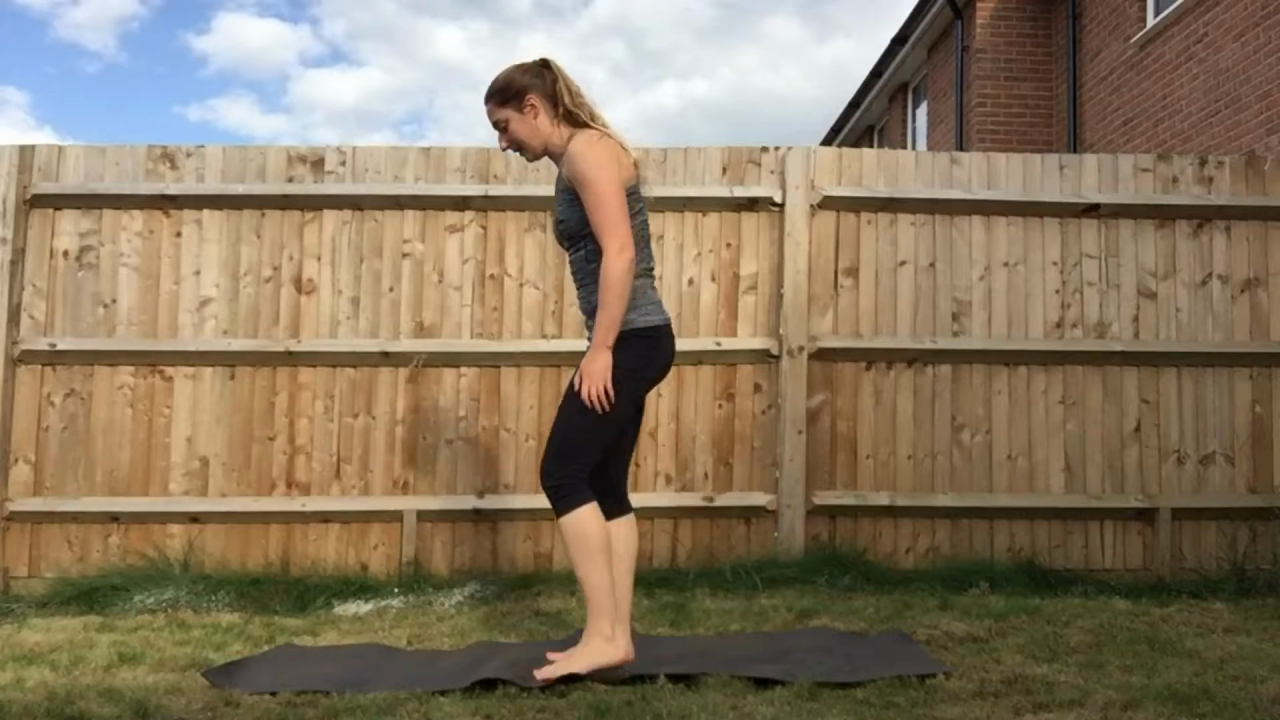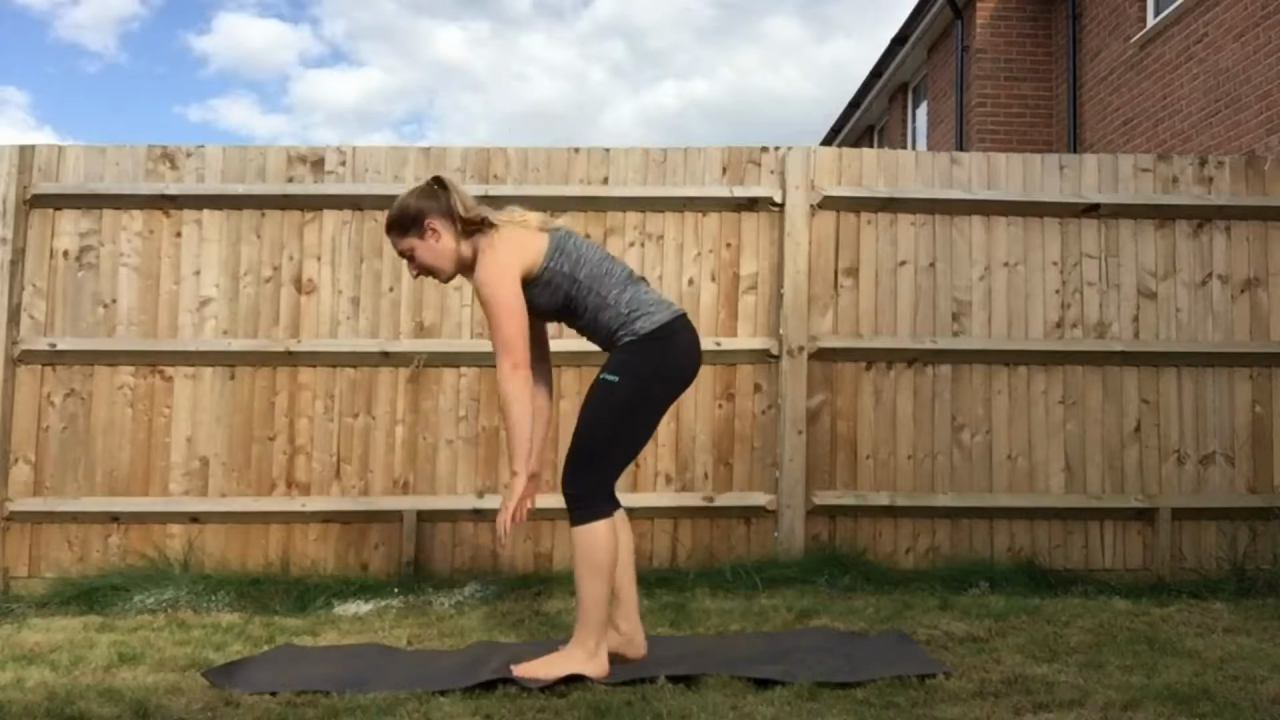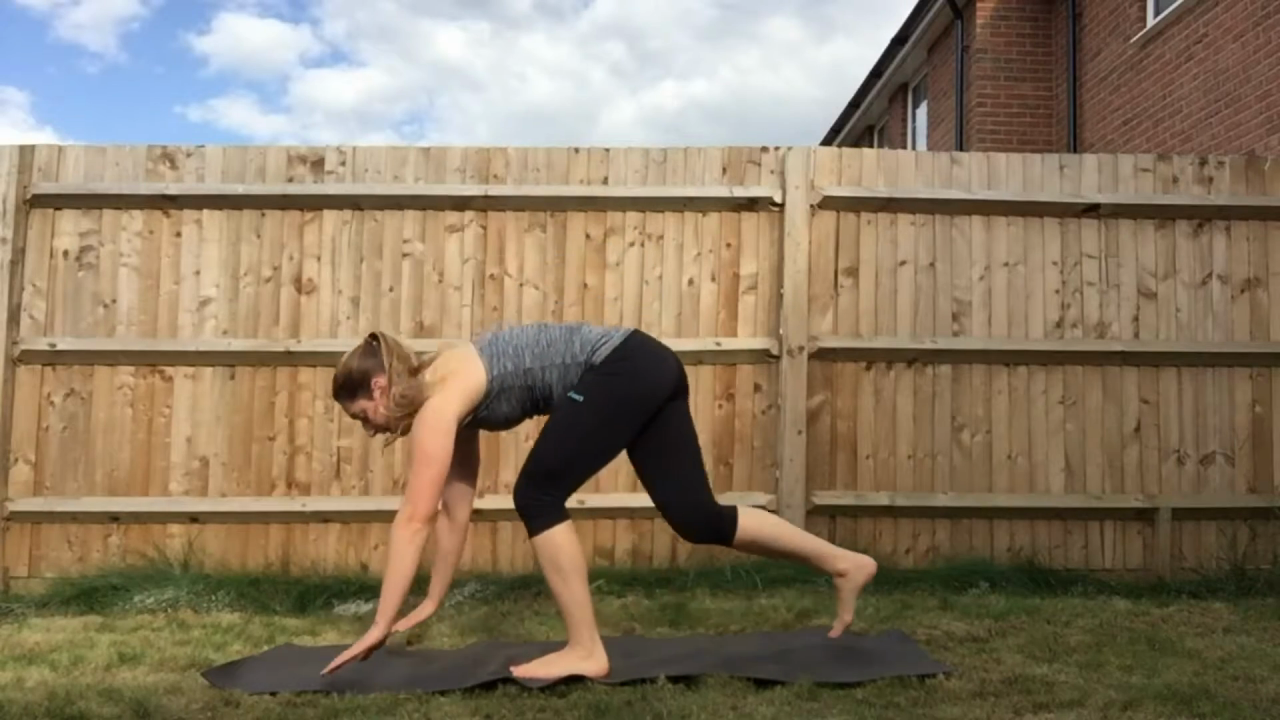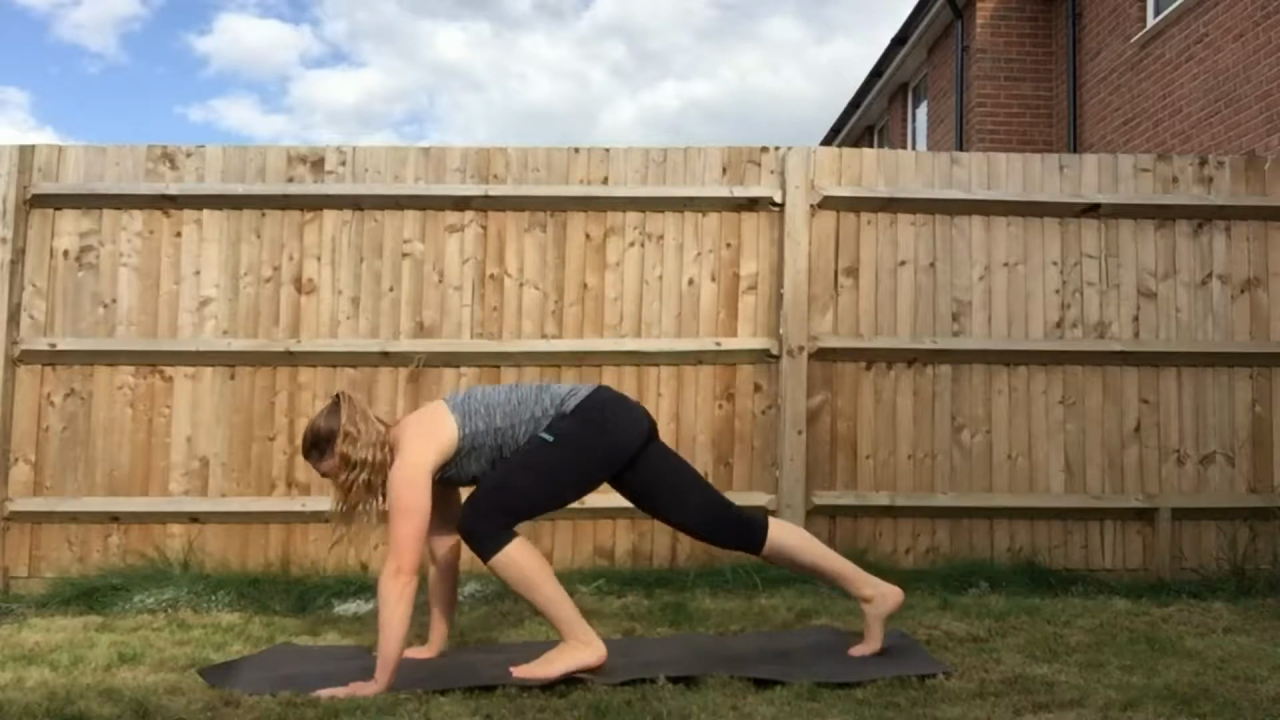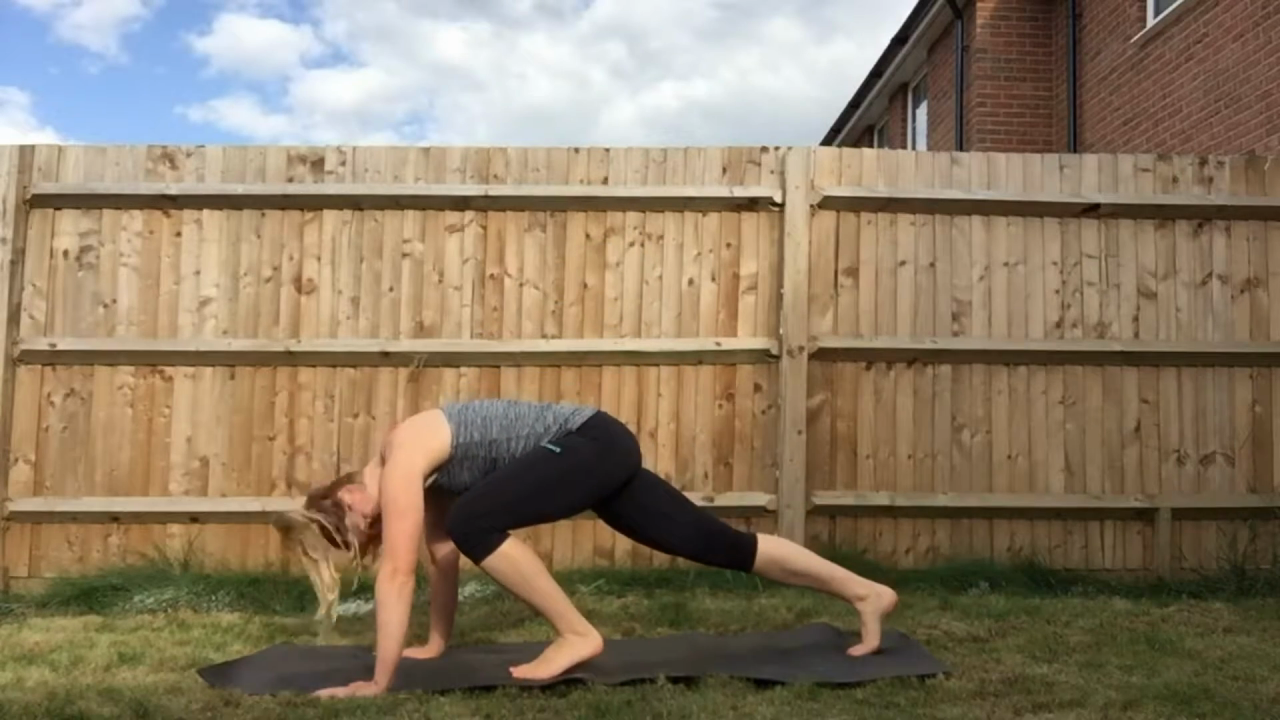
dt=0.4s
person 1, frame 1
left shoulder: (587, 150)
right shoulder: (580, 157)
left elbow: (619, 255)
left wrist: (601, 349)
right wrist: (603, 347)
left hip: (631, 342)
right hip: (630, 342)
left knee: (563, 473)
right knee: (605, 488)
left ankle: (602, 636)
right ankle: (616, 635)
person 1, frame 2
left shoulder: (492, 258)
right shoulder: (507, 243)
left elbow: (513, 372)
right elbow: (535, 370)
left wrist: (522, 471)
right wrist: (532, 460)
left hip: (651, 345)
right hip: (663, 341)
left knee: (585, 482)
right knee: (592, 484)
left ankle: (587, 650)
right ankle: (626, 629)
person 1, frame 3
left shoulder: (436, 398)
right shoulder: (454, 390)
left elbow: (415, 517)
right elbow: (457, 505)
left wrist: (380, 626)
right wrist: (433, 599)
left hip: (621, 370)
right hip: (652, 369)
left knee: (537, 494)
right knee: (695, 516)
left ankle: (586, 651)
right ankle: (841, 564)
person 1, frame 4
left shoulder: (409, 455)
right shoulder: (426, 450)
left elbow: (400, 572)
right elbow: (443, 550)
left wrist: (379, 679)
right wrist: (434, 643)
left hip: (594, 422)
right hip: (613, 419)
left knee: (485, 521)
right knee: (724, 523)
left ankle: (580, 642)
right ankle: (872, 591)
person 1, frame 5
left shoulder: (401, 460)
right shoulder: (422, 468)
left elbow: (397, 575)
right elbow: (442, 555)
left wrist: (379, 680)
right wrist: (435, 642)
left hip: (592, 441)
right hip: (599, 450)
left knee: (476, 521)
right knee: (715, 542)
left ankle: (575, 634)
right ankle: (865, 594)
